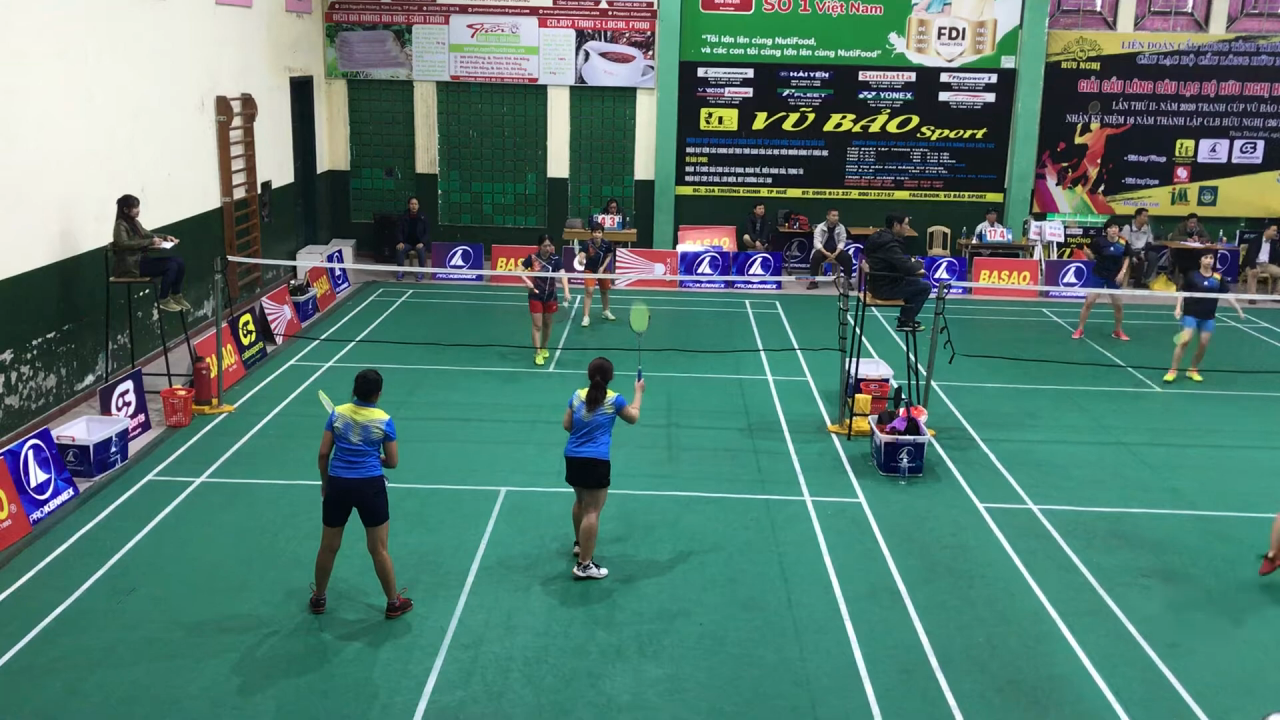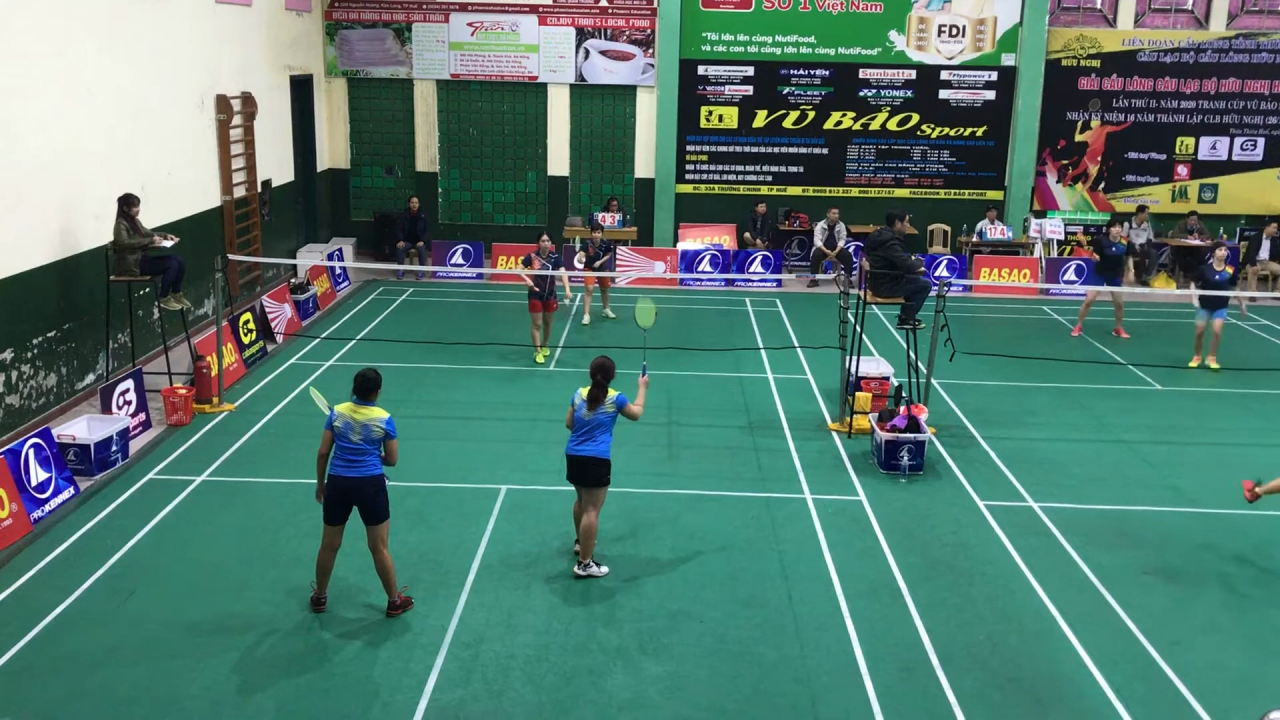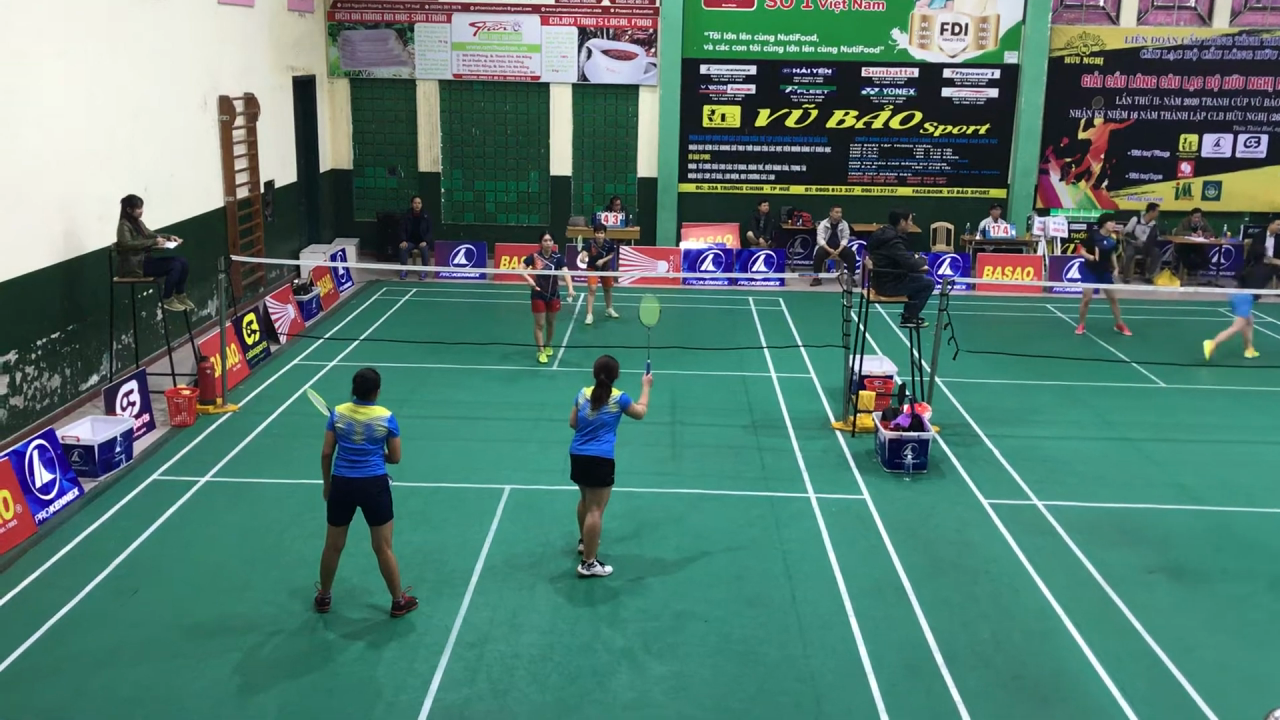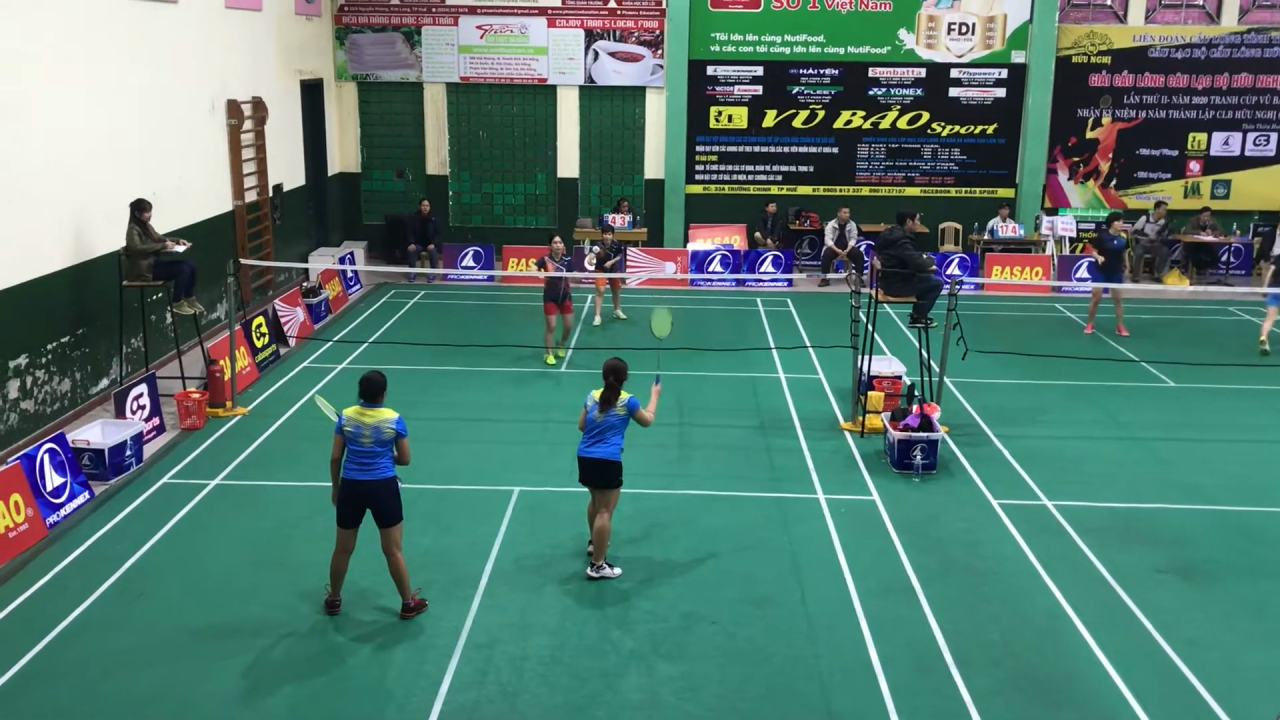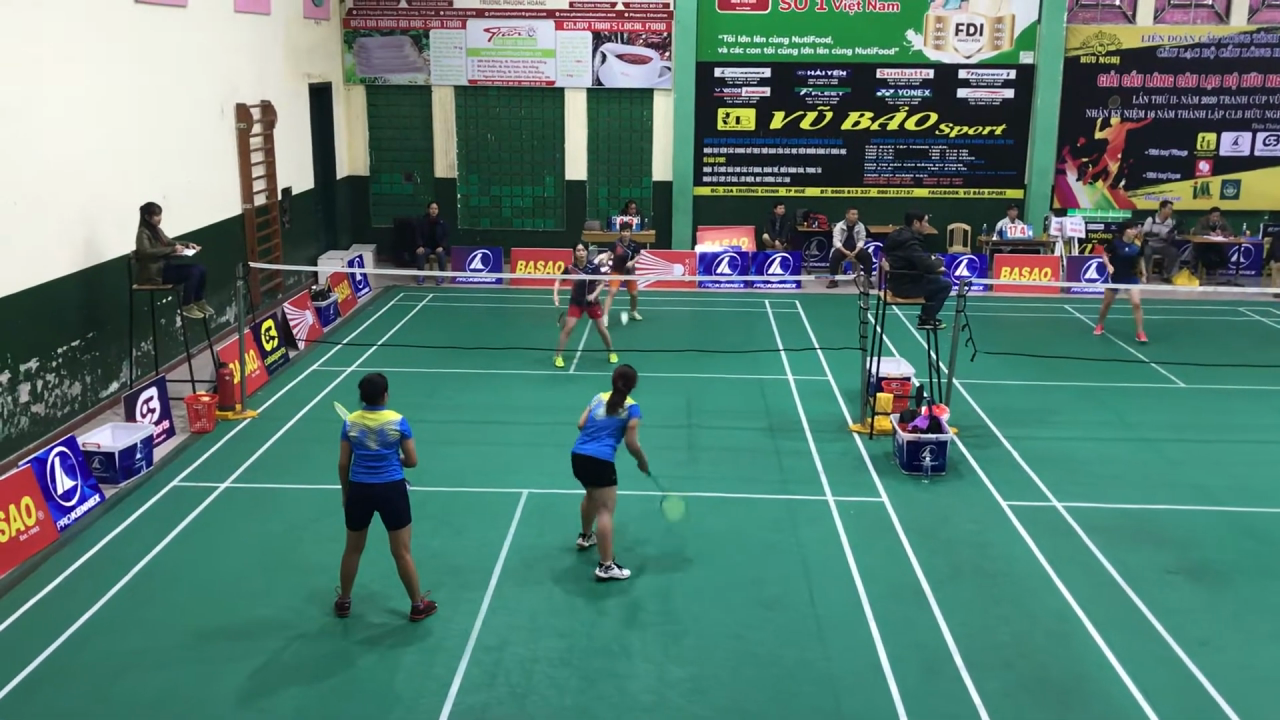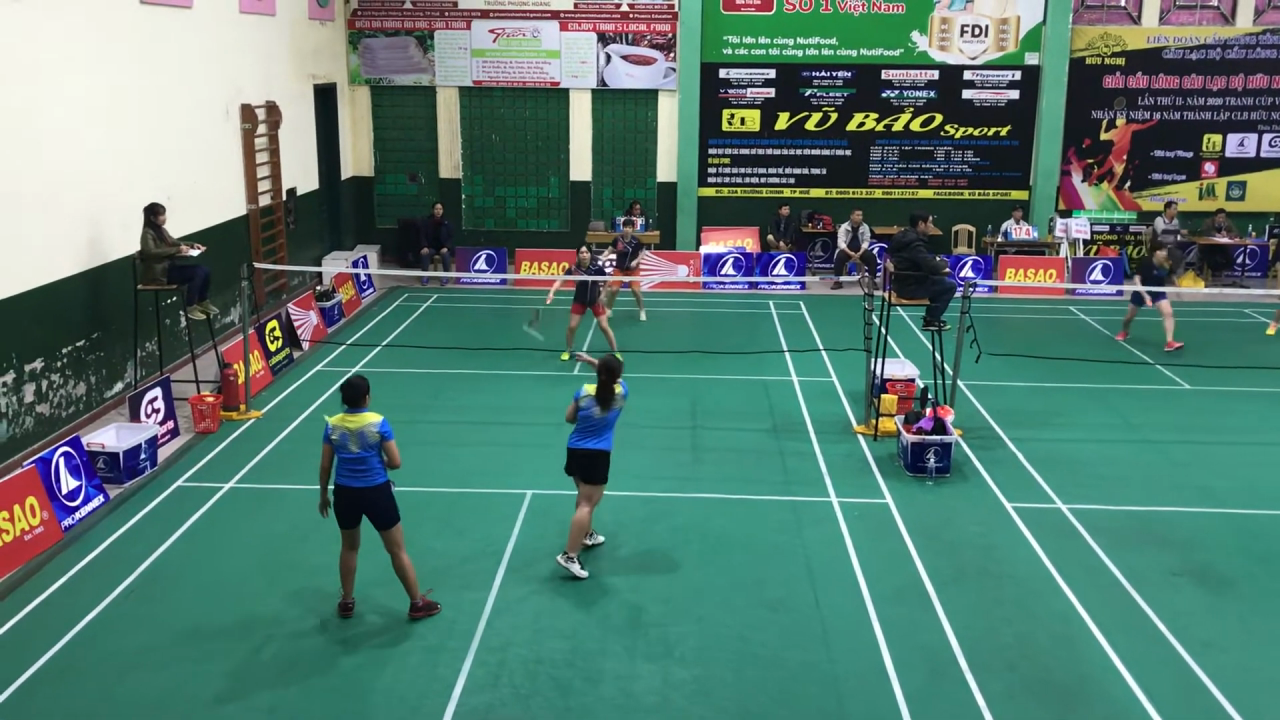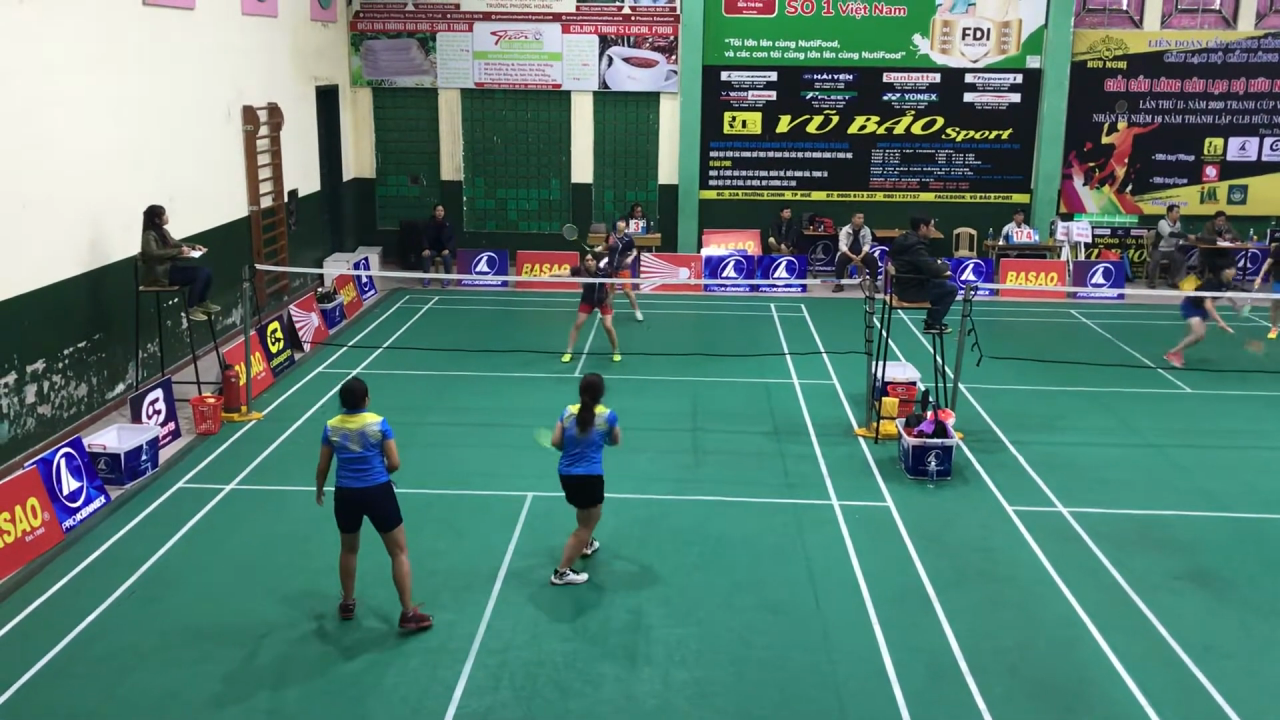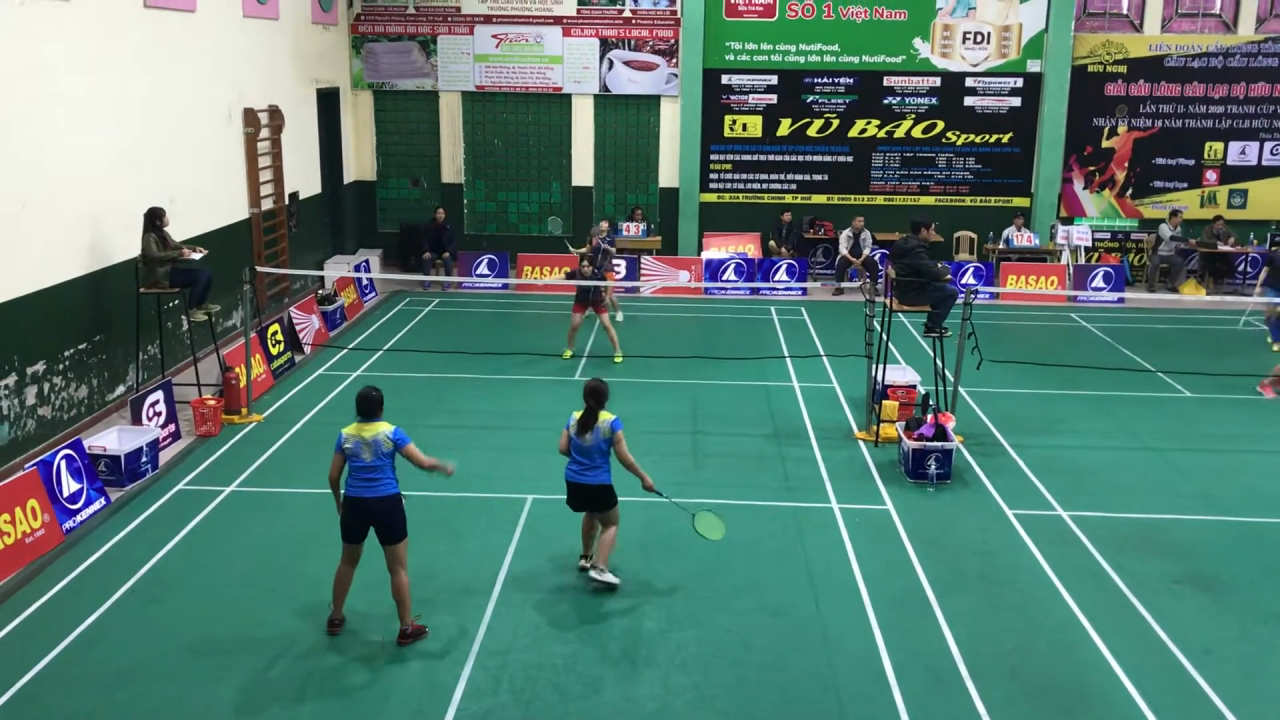
dt=0.4s
person 1, frame 1
left shoulder: (337, 413)
right shoulder: (384, 421)
left elbow: (323, 454)
right elbow: (392, 463)
left wrist: (325, 482)
left hip: (338, 485)
right hip: (370, 487)
left knee: (328, 547)
right knee: (379, 550)
left ankle: (318, 598)
right ankle: (393, 603)
person 1, frame 2
left shoulder: (337, 412)
right shoulder: (384, 419)
left elbow: (323, 453)
right elbow: (392, 460)
left wrist: (320, 483)
left hip: (338, 484)
right hip: (370, 485)
left knee: (329, 545)
right knee: (380, 548)
left ankle: (319, 597)
right ankle: (394, 601)
person 1, frame 3
left shoulder: (338, 413)
right shoulder: (386, 417)
left elbow: (326, 453)
right elbow: (395, 458)
left wrist: (327, 483)
left hip: (342, 484)
right hip: (374, 485)
left knee: (333, 546)
right knee: (383, 549)
left ankle: (323, 597)
right ankle: (398, 601)
person 1, frame 4
left shoulder: (346, 417)
right shoulder: (394, 419)
left elbow: (335, 457)
right elbow: (405, 459)
left wrist: (335, 487)
left hip: (351, 487)
right hip: (383, 487)
left knee: (343, 549)
right knee: (393, 550)
left ankle: (333, 599)
right ankle: (408, 603)
person 1, frame 5
left shoulder: (350, 423)
right shoulder: (398, 421)
left elbow: (343, 464)
right elbow: (412, 461)
left wrist: (345, 493)
left hip: (359, 490)
right hip: (391, 490)
left knee: (353, 549)
right knee: (402, 553)
left ankle: (344, 601)
right ankle: (417, 605)
person 1, frame 6
left shoulder: (332, 425)
right shoulder: (378, 423)
left elbow: (325, 466)
right elbow: (395, 463)
left wrist: (323, 495)
left hip: (345, 493)
right hip: (376, 492)
left knee: (349, 547)
right knee: (397, 550)
left ankle: (347, 601)
right ankle: (417, 603)
person 1, frame 7
left shoulder: (332, 427)
right shoulder: (379, 423)
left elbow: (322, 467)
right elbow: (393, 464)
left wrist: (319, 489)
left hip: (346, 495)
right hip: (378, 493)
left knee: (348, 550)
right knee: (399, 553)
left ankle: (347, 603)
right ankle: (408, 614)
person 1, frame 8
left shoulder: (345, 435)
right shoulder: (391, 433)
left elbow: (333, 476)
right elbow: (423, 463)
left wrist: (339, 501)
right wrist: (445, 468)
left hip: (354, 504)
right hip: (386, 504)
left knee: (348, 562)
right knee: (398, 569)
left ankle: (335, 617)
right ankle: (407, 628)
person 2, frame 1
left shoulder: (577, 396)
right shoulder: (614, 400)
left elbow: (567, 425)
right elbow: (633, 417)
right wrist: (638, 392)
left hip: (572, 457)
right hip: (596, 461)
left knee: (581, 502)
right knee: (592, 512)
left ankle: (580, 544)
right ankle: (584, 565)
person 2, frame 2
left shoulder: (579, 394)
right shoulder: (615, 398)
left elbow: (569, 423)
right elbow: (636, 413)
right wrist: (642, 388)
left hip: (573, 455)
right hip: (596, 459)
left knee: (582, 501)
right knee: (591, 510)
left ankle: (580, 541)
right ankle: (584, 563)
person 2, frame 3
left shoulder: (583, 394)
right shoulder: (619, 398)
left elbow: (573, 423)
right elbow: (640, 412)
right wrist: (646, 387)
left hip: (577, 455)
right hip: (600, 459)
left knee: (585, 501)
right knee: (595, 510)
left ankle: (584, 541)
right ankle: (588, 563)
person 2, frame 4
left shoulder: (592, 396)
right shoulder: (628, 401)
left elbow: (581, 426)
right elbow: (646, 420)
right wrist: (654, 395)
left hip: (584, 457)
right hip: (607, 461)
left knee: (596, 501)
right knee: (604, 512)
left ankle: (594, 542)
right ankle: (597, 565)
person 2, frame 5
left shoulder: (598, 398)
right shoulder: (632, 408)
left elbow: (581, 424)
right elbow: (631, 444)
right wrist: (643, 462)
left hip: (578, 454)
right hip: (600, 460)
left knee: (591, 496)
right knee: (605, 511)
left ankle: (586, 536)
right ankle: (606, 565)
person 2, frame 6
left shoulder: (584, 391)
right shoulder: (621, 392)
left elbow: (569, 418)
right elbow: (615, 379)
right wrist: (592, 360)
left hip: (574, 450)
right hip: (597, 454)
left knee: (584, 496)
right knee: (587, 505)
left ankle: (587, 534)
right ankle: (569, 556)
person 2, frame 7
left shoulder: (568, 412)
right shoulder: (608, 416)
left elbow: (555, 442)
right elbow: (615, 441)
left hip: (566, 474)
right hip: (589, 476)
left knee: (585, 513)
right knee: (588, 524)
left ankle: (586, 544)
right ankle: (562, 572)
person 2, frame 8
left shoulder: (574, 418)
right shoulder: (611, 422)
left elbow: (563, 449)
right elbow: (623, 457)
right wrist: (644, 478)
left hip: (573, 481)
right hip: (598, 484)
left knee: (590, 515)
right knee: (611, 524)
left ankle: (587, 557)
right ankle: (600, 568)
